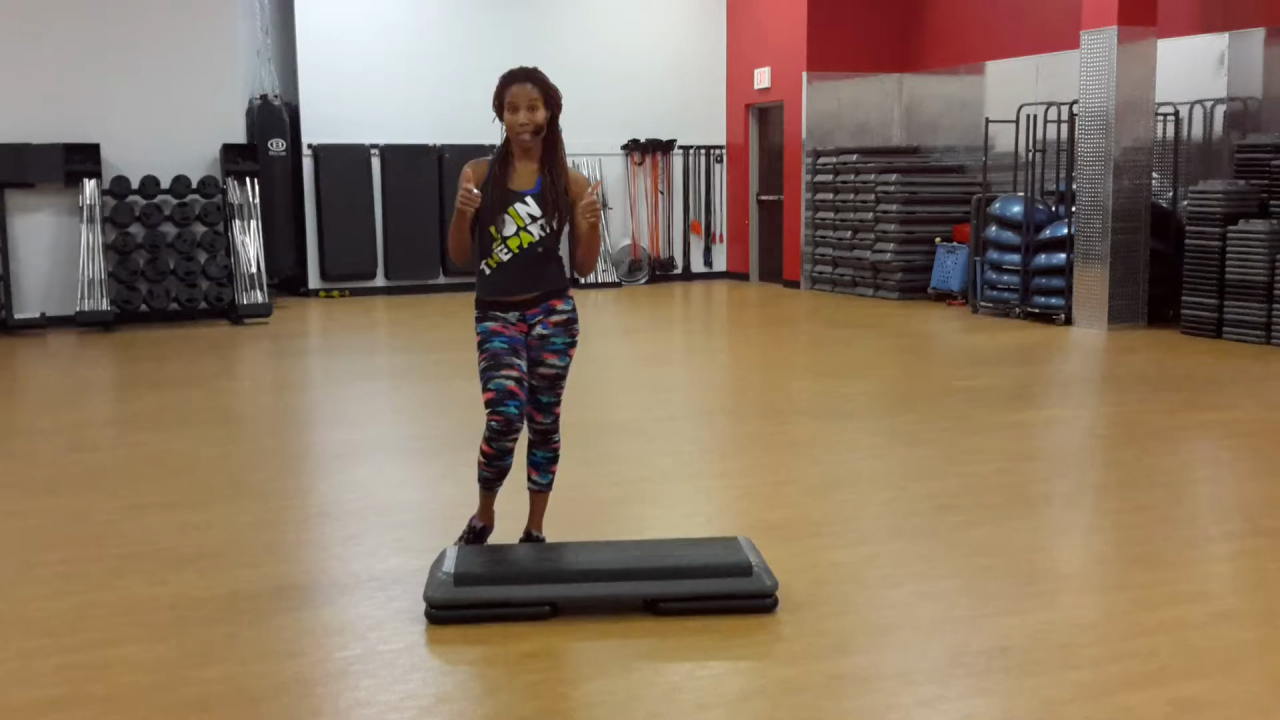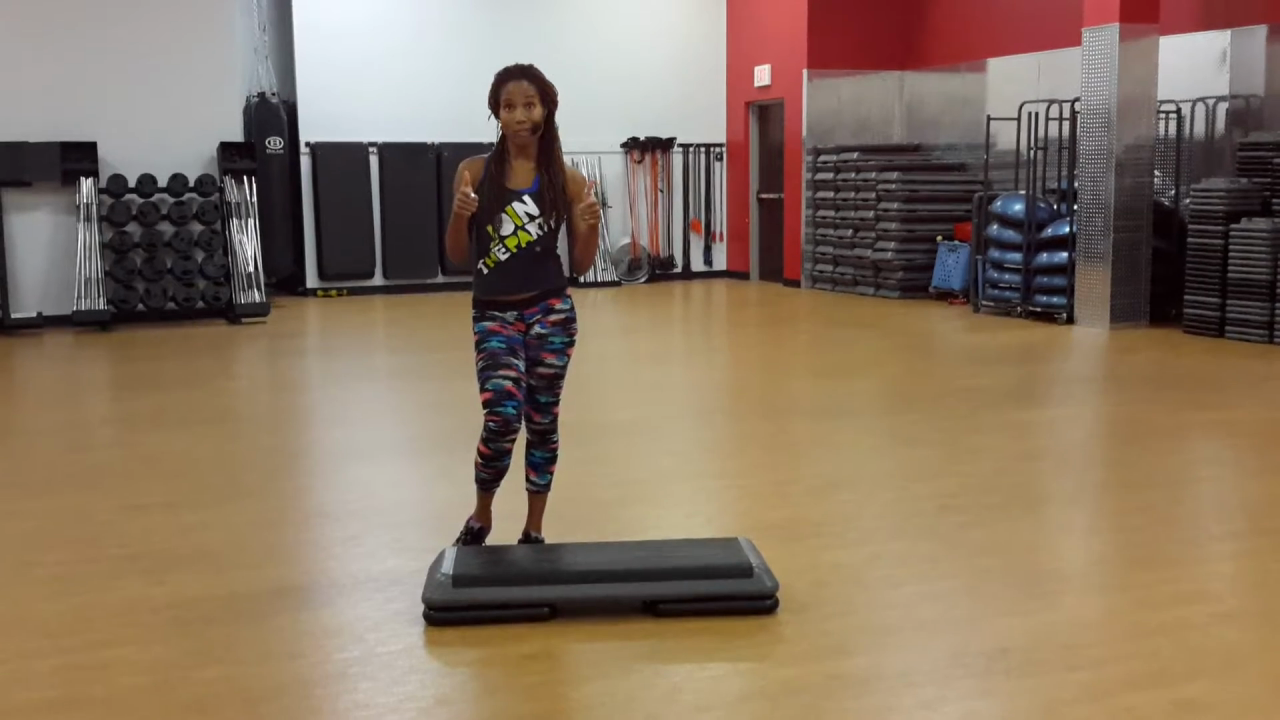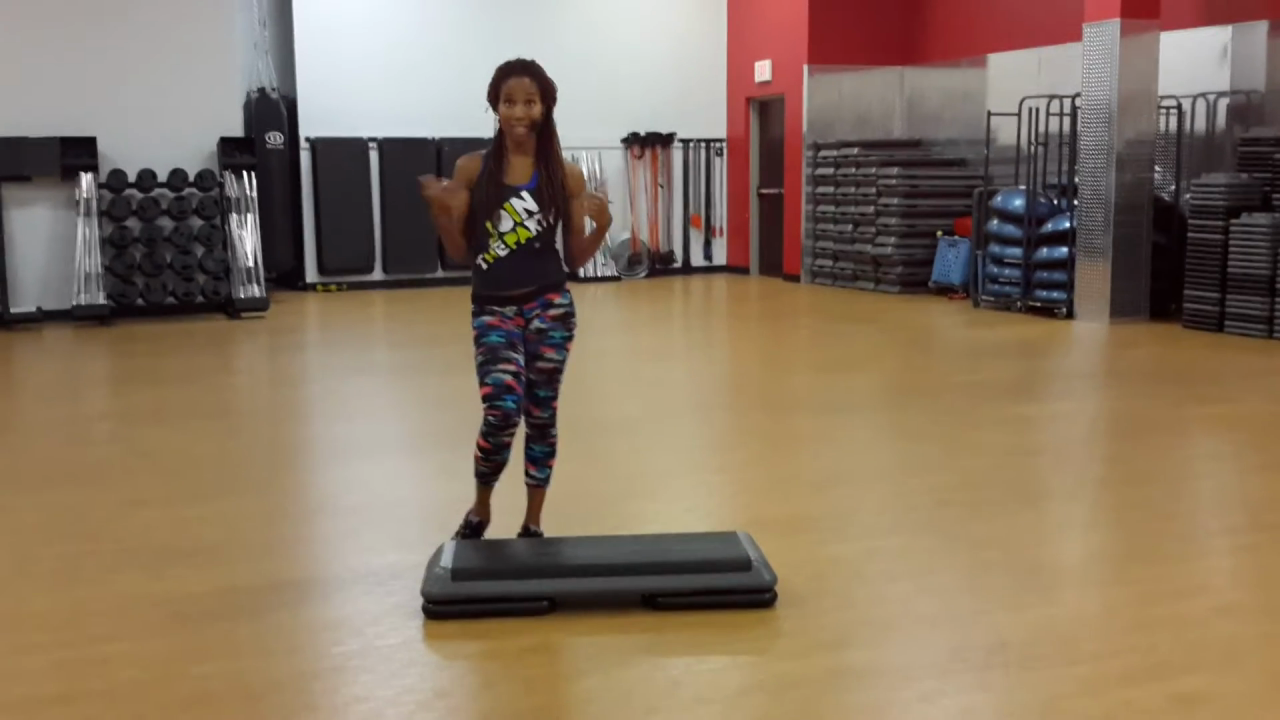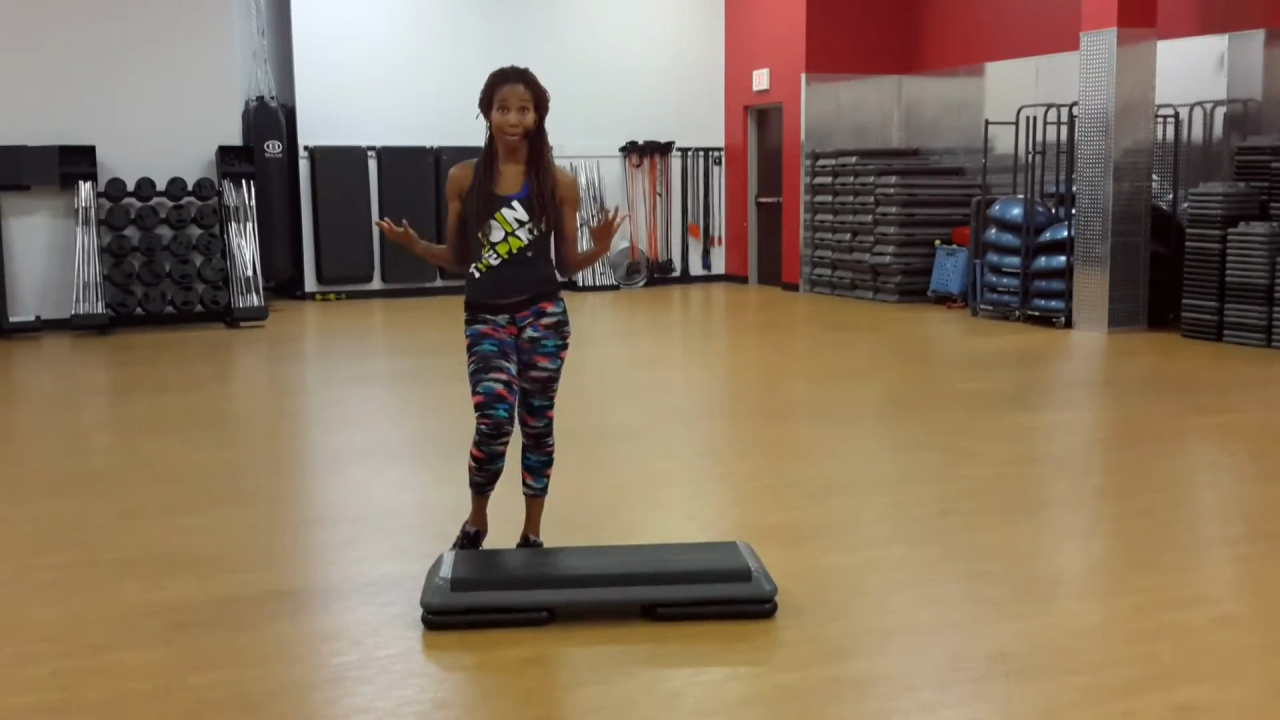
dt=0.5s
person 1, frame 1
left shoulder: (570, 182)
right shoulder: (479, 173)
left elbow: (583, 267)
right elbow: (460, 257)
left wrist: (591, 225)
right wrist: (462, 214)
left hip: (553, 314)
right hip: (496, 315)
left knee: (544, 421)
right knee: (505, 416)
left ankle: (535, 529)
right ankle: (483, 515)
person 1, frame 2
left shoulder: (568, 179)
right shoulder: (474, 172)
left elbow: (580, 266)
right elbow: (457, 257)
left wrist: (590, 227)
right wrist: (459, 215)
left hip: (551, 313)
right hip: (494, 315)
left knee: (542, 422)
right knee: (503, 417)
left ankle: (533, 530)
right ankle: (480, 516)
person 1, frame 3
left shoulder: (566, 174)
right shoulder: (471, 169)
left elbow: (574, 259)
right elbow: (459, 254)
left wrist: (599, 229)
right wrist: (441, 213)
left hip: (550, 306)
right hip: (493, 309)
left knee: (542, 415)
right knee: (502, 411)
left ankle: (532, 524)
right ankle: (479, 510)
person 1, frame 4
left shoulder: (559, 182)
right shoulder: (463, 178)
left elbow: (566, 262)
right elbow: (455, 257)
left wrist: (597, 250)
right wrist: (414, 244)
left hip: (544, 315)
right hip: (486, 317)
left knee: (537, 424)
right knee: (494, 422)
left ankle: (532, 534)
right ankle: (476, 521)
